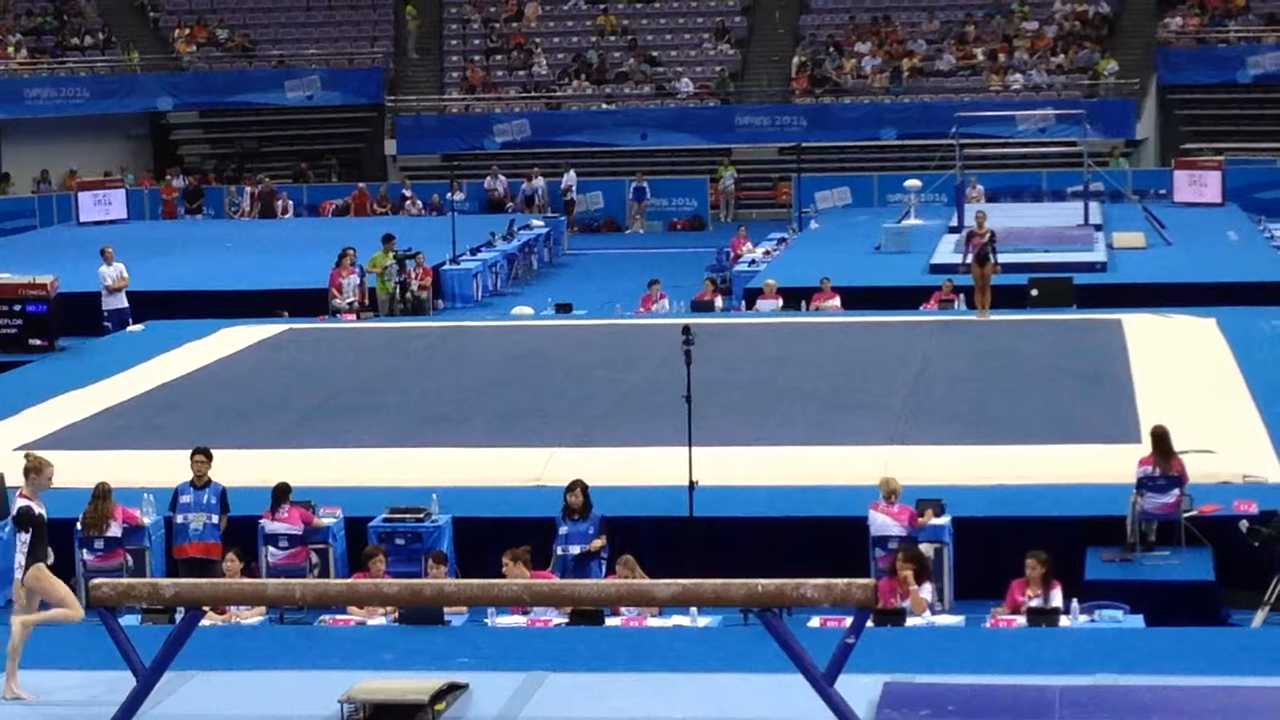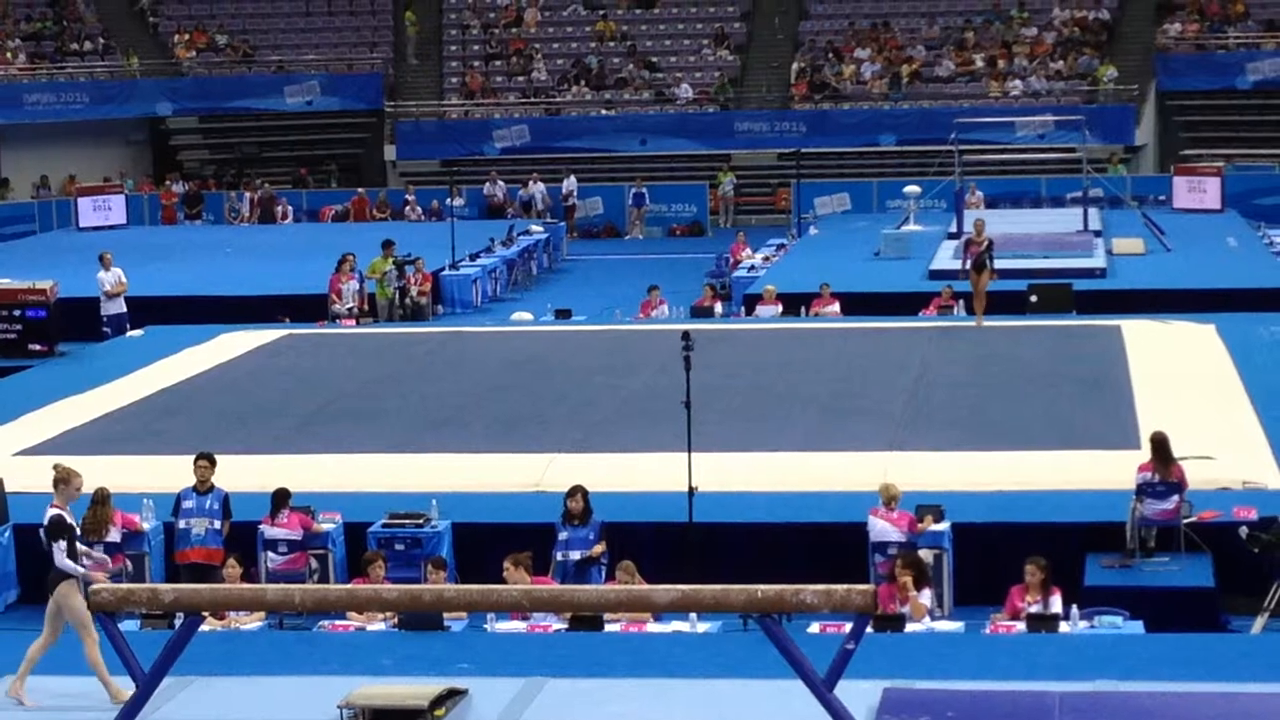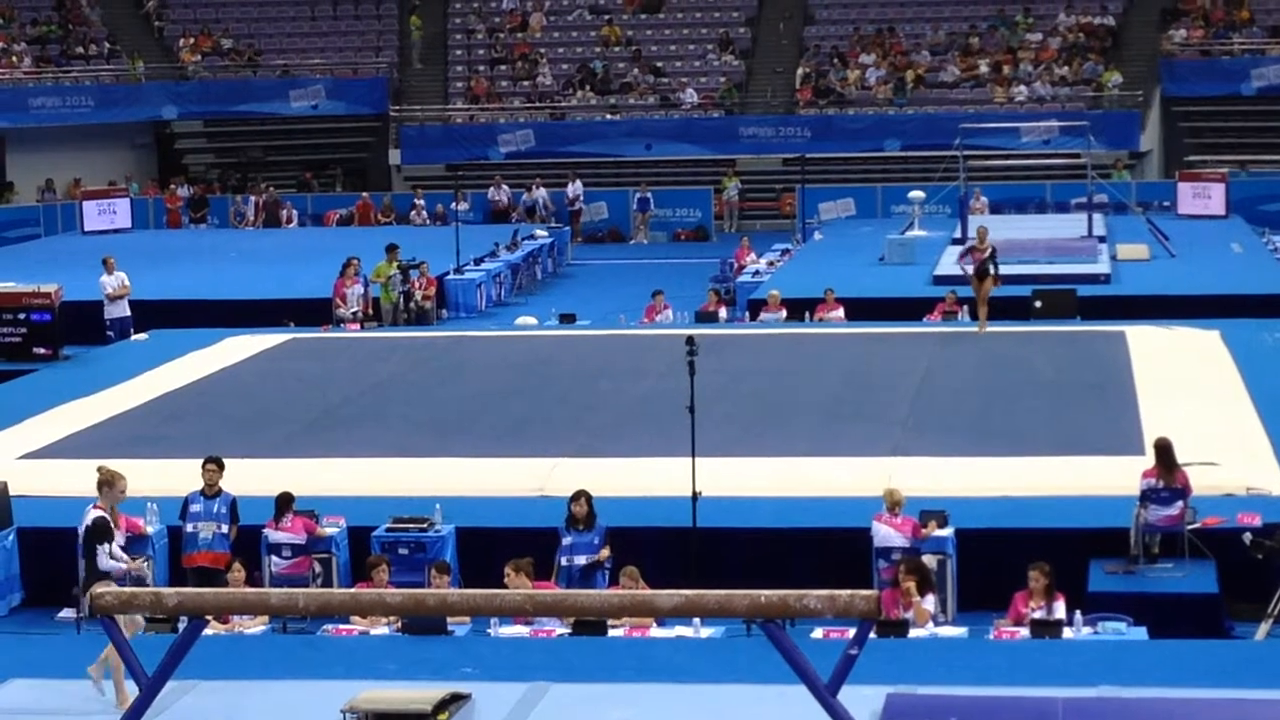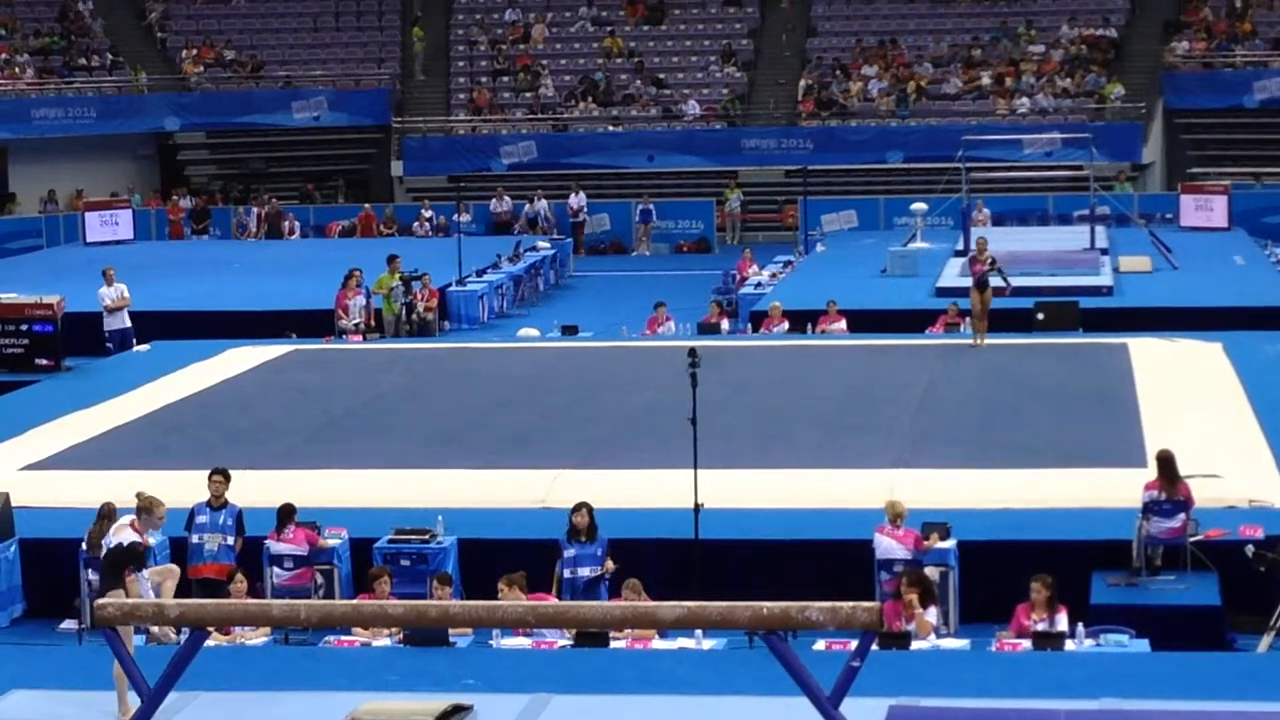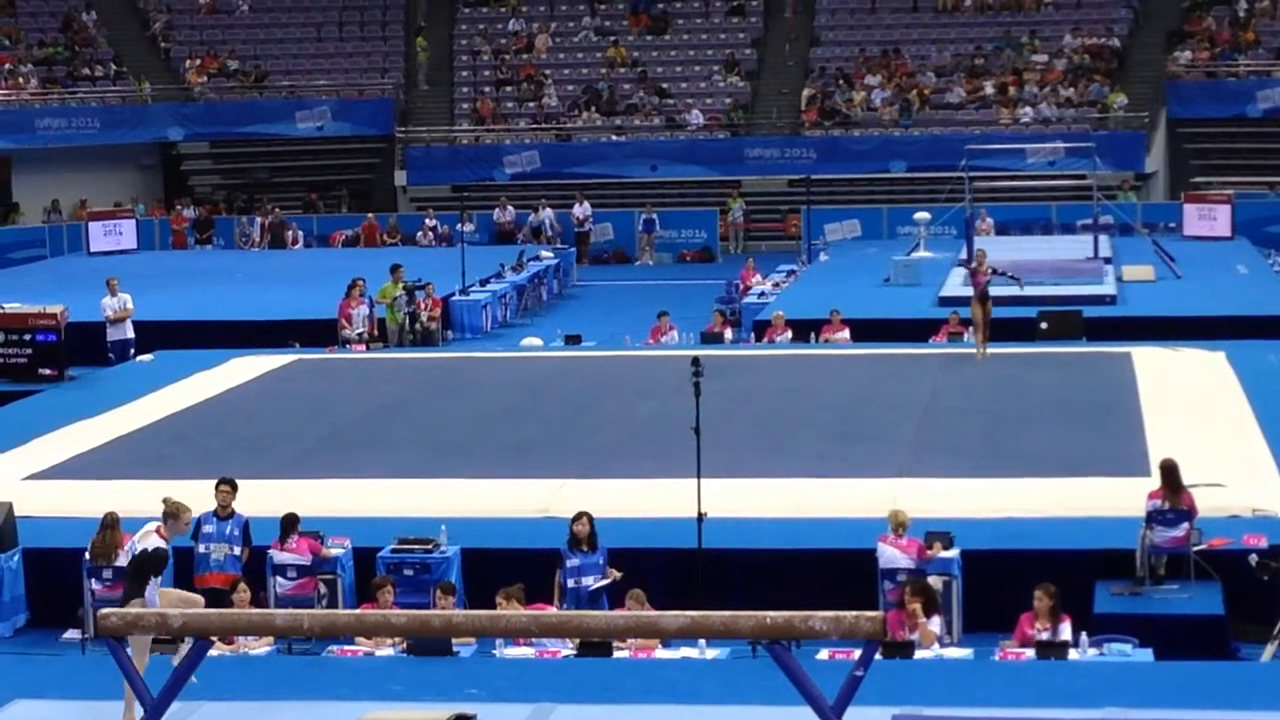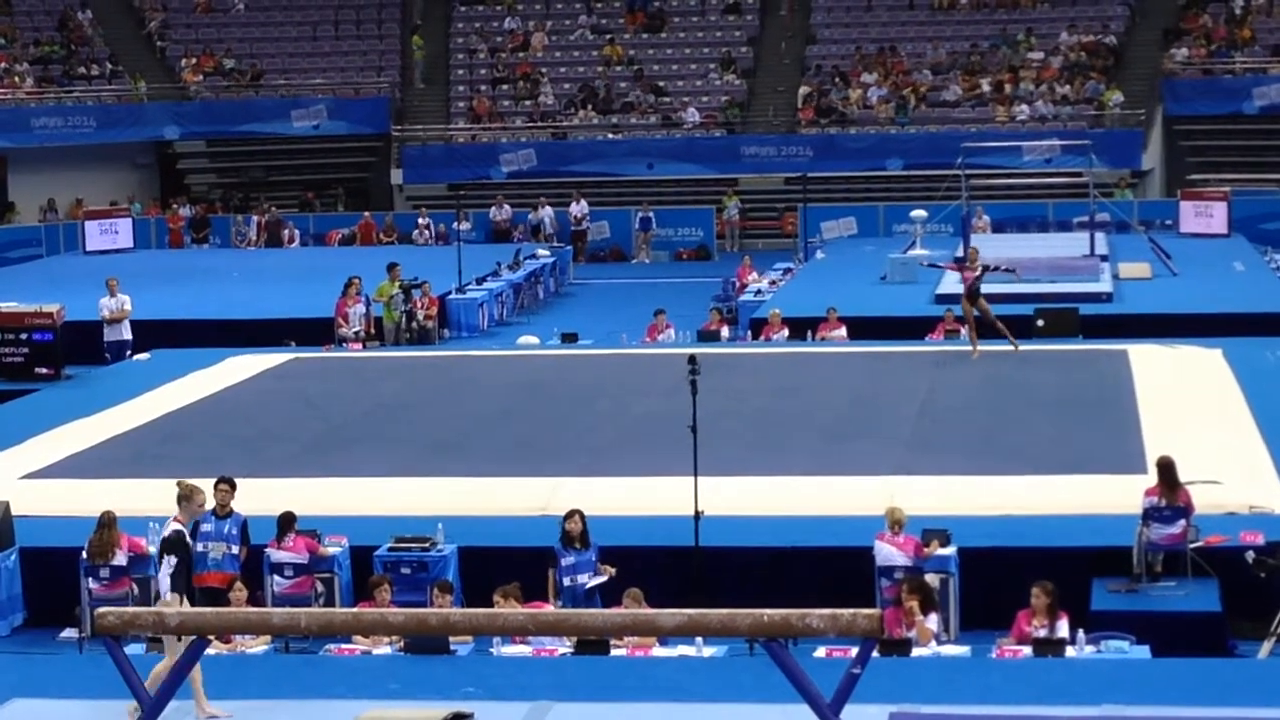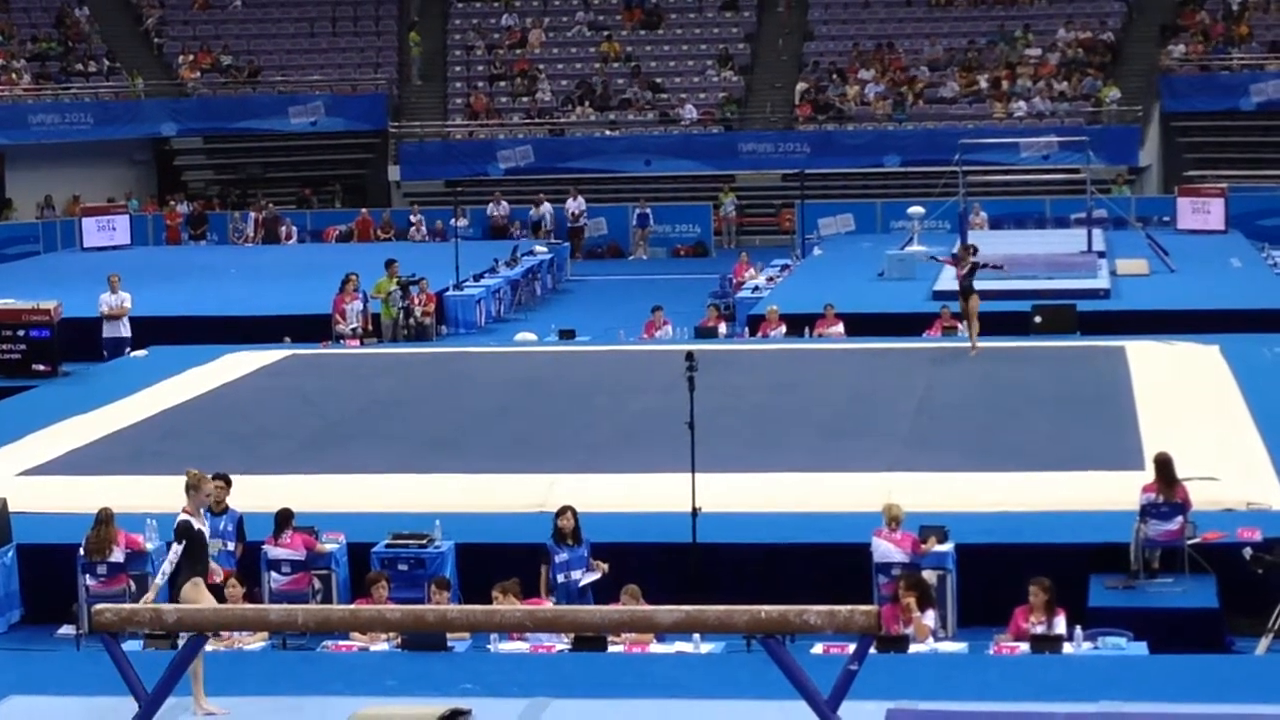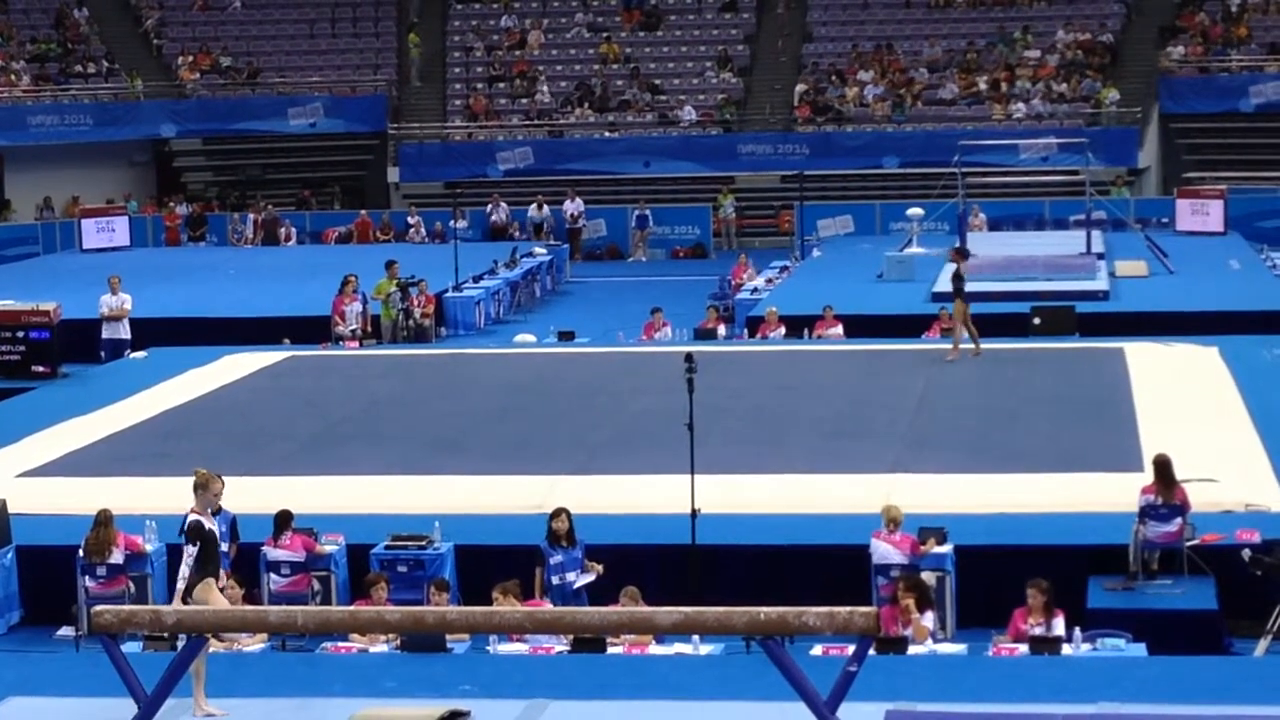
dt=0.3s
person 1, frame 1
left shoulder: (30, 498)
right shoulder: (25, 510)
right elbow: (20, 549)
left wrist: (44, 548)
right wrist: (18, 586)
left hip: (35, 568)
right hip: (33, 570)
left knee: (24, 631)
right knee: (75, 611)
left ankle: (11, 685)
right ankle: (22, 619)
person 1, frame 2
left shoulder: (63, 511)
right shoulder: (57, 519)
right elbow: (60, 561)
left wrist: (90, 554)
right wrist: (88, 575)
left hip: (61, 582)
right hip: (64, 584)
left knee: (48, 637)
right knee: (90, 638)
left ankle: (16, 685)
right ankle: (114, 692)
person 1, frame 3
left shoulder: (99, 511)
right shoulder: (100, 521)
right elbow: (104, 563)
left wrist: (128, 562)
right wrist: (131, 568)
left hip: (106, 581)
right hip: (99, 583)
left knee: (136, 623)
left ankle: (98, 667)
right ankle: (121, 698)
person 1, frame 4
left shoulder: (126, 521)
right shoulder: (136, 546)
left elbow: (106, 544)
right elbow: (144, 587)
left hip: (120, 582)
right hip: (114, 590)
left knee: (172, 570)
right knee: (125, 650)
left ankle: (163, 624)
person 1, frame 5
left shoulder: (152, 527)
right shoulder: (160, 552)
left elbow: (128, 551)
right elbow: (150, 594)
left hip: (141, 594)
right hip: (138, 601)
left knee: (197, 601)
right knee: (141, 660)
left ankle: (182, 655)
person 1, frame 6
left shoulder: (175, 525)
right shoulder: (178, 535)
left elbow: (167, 569)
right elbow: (165, 573)
right wrist: (168, 606)
left hip: (177, 595)
right hip: (170, 597)
right knee: (173, 658)
person 1, frame 7
left shoulder: (200, 515)
right shoulder: (185, 523)
right elbow: (171, 558)
left wrist: (211, 565)
right wrist: (153, 590)
left hip: (198, 581)
right hip: (190, 584)
left ankle: (200, 702)
person 1, frame 8
left shoulder: (208, 515)
right shoulder: (195, 524)
right elbow: (186, 562)
left wrist: (217, 569)
right wrist: (177, 598)
left hip: (209, 582)
right hip: (201, 585)
